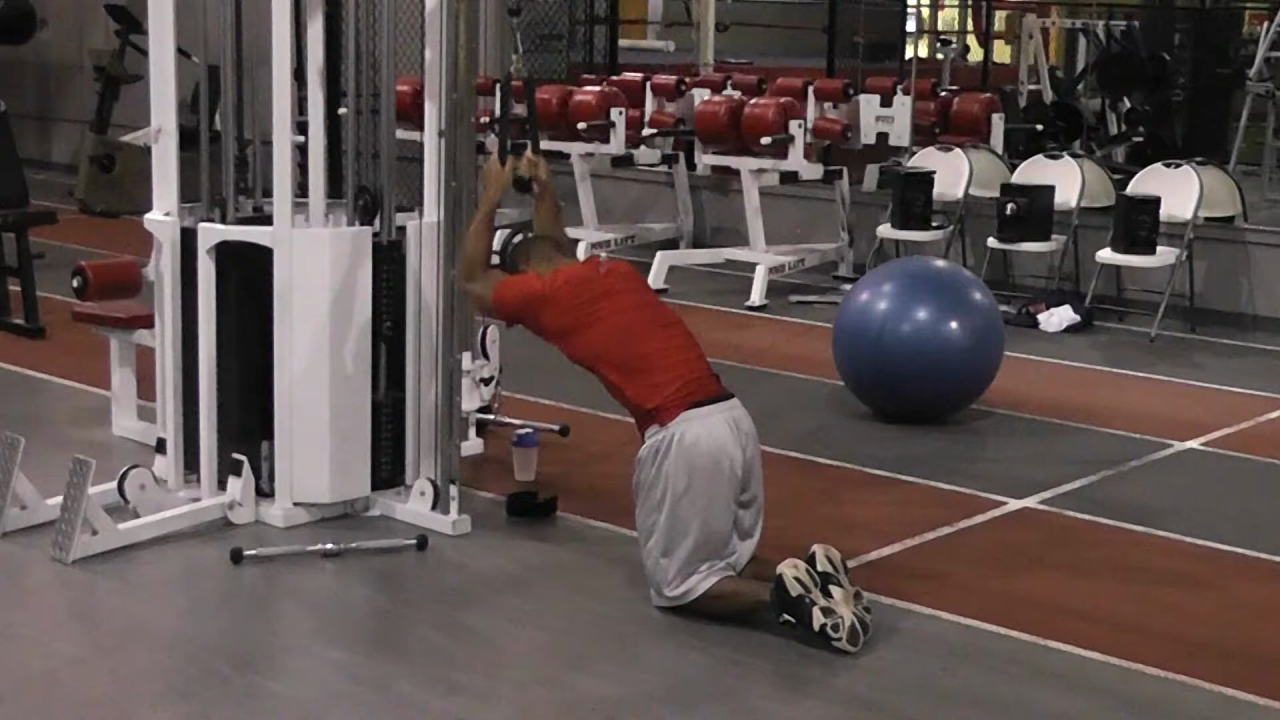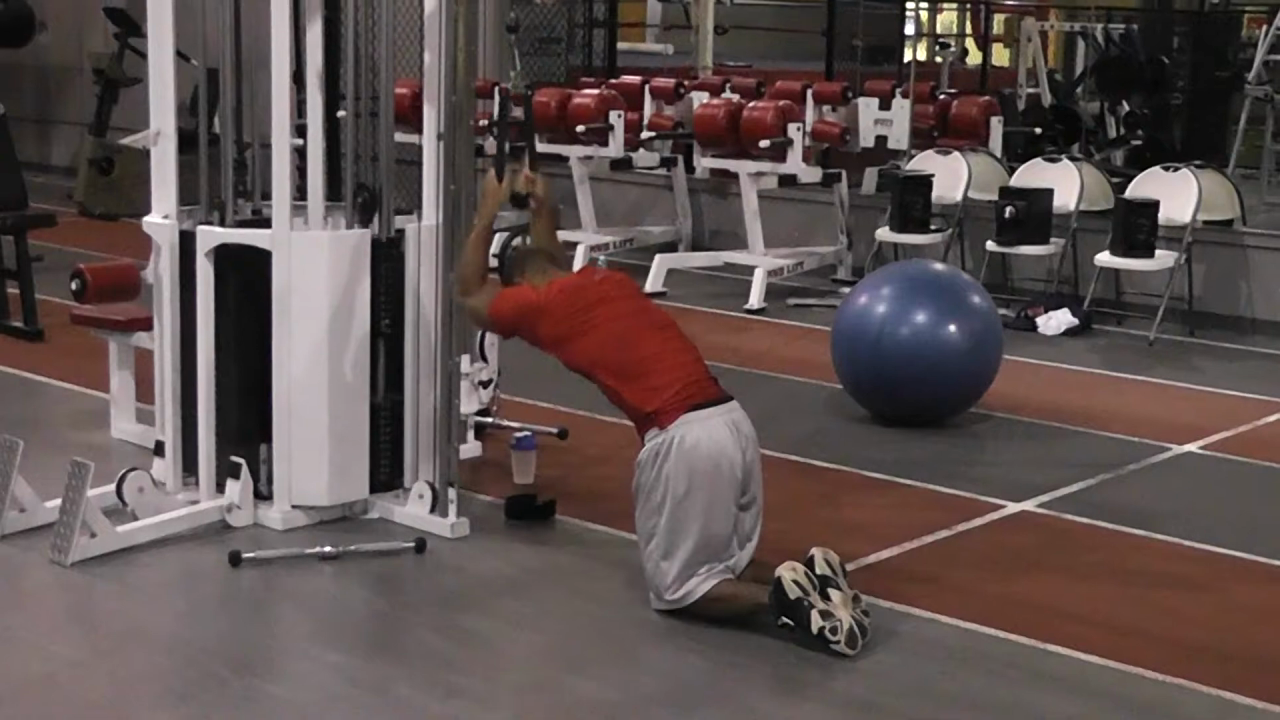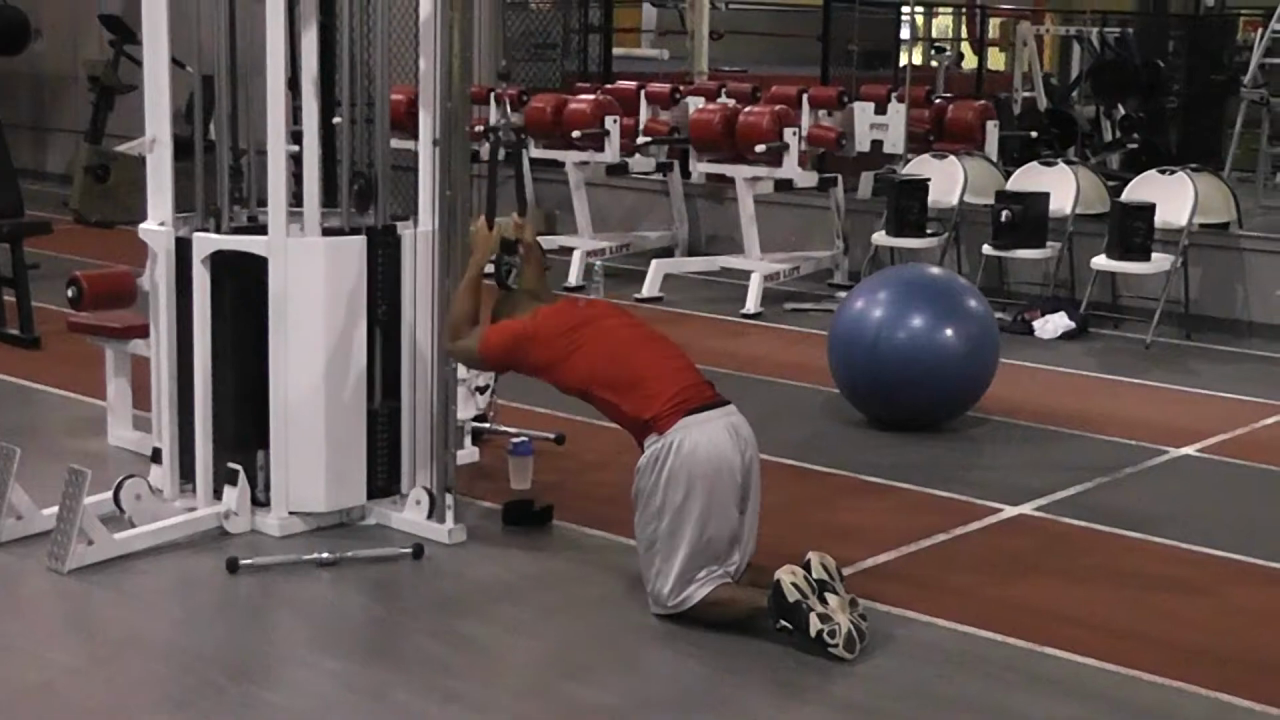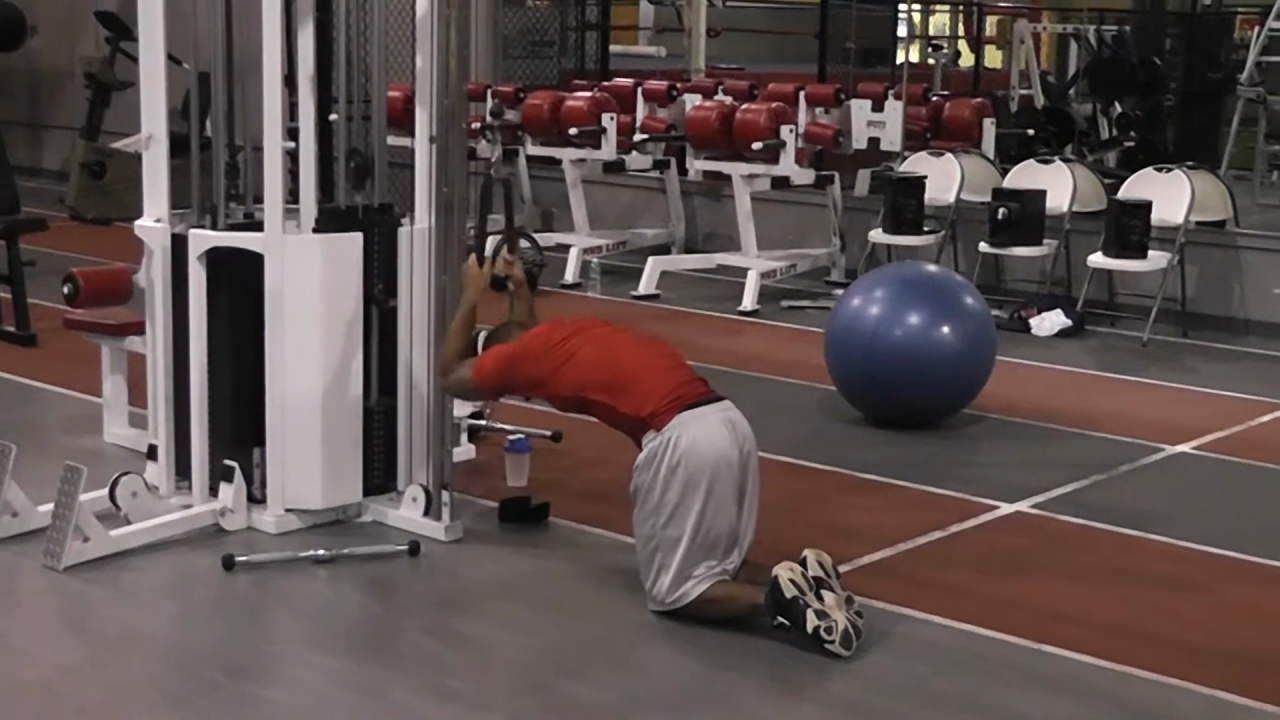
dt=0.2s
person 1, frame 1
left shoulder: (544, 294)
right shoulder: (616, 271)
left elbow: (473, 279)
left wrist: (490, 199)
right wrist: (544, 193)
left hip: (681, 438)
right hip: (733, 419)
left knee: (676, 588)
right knee: (726, 562)
left ankle: (781, 594)
right ankle: (807, 571)
person 1, frame 2
left shoulder: (539, 304)
right shoulder: (610, 281)
left elbow: (468, 294)
left wrist: (488, 215)
right wrist: (542, 210)
left hip: (683, 441)
right hip: (733, 422)
left knee: (676, 591)
right knee: (724, 566)
left ankle: (779, 597)
right ankle: (807, 574)
person 1, frame 3
left shoulder: (529, 334)
right shoulder: (592, 310)
left elbow: (458, 342)
left wrist: (479, 259)
right wrist: (531, 256)
left hip: (684, 447)
right hip: (731, 426)
left knee: (675, 596)
right knee: (719, 571)
left ankle: (778, 599)
right ankle: (805, 578)
person 1, frame 4
left shoulder: (520, 355)
right shoulder: (572, 331)
left elbow: (451, 378)
left wrist: (472, 297)
right wrist: (520, 292)
left hip: (682, 440)
right hip: (729, 421)
left knee: (672, 593)
right knee: (717, 568)
left ankle: (776, 596)
right ankle: (801, 576)
